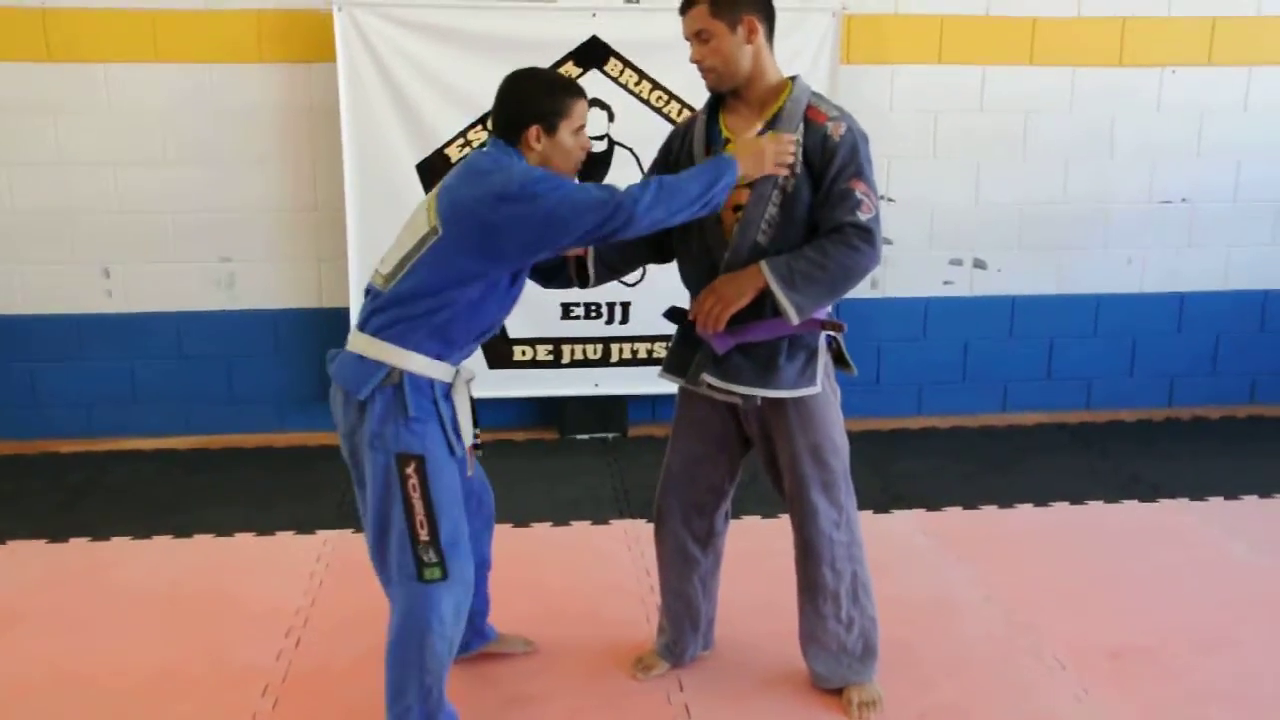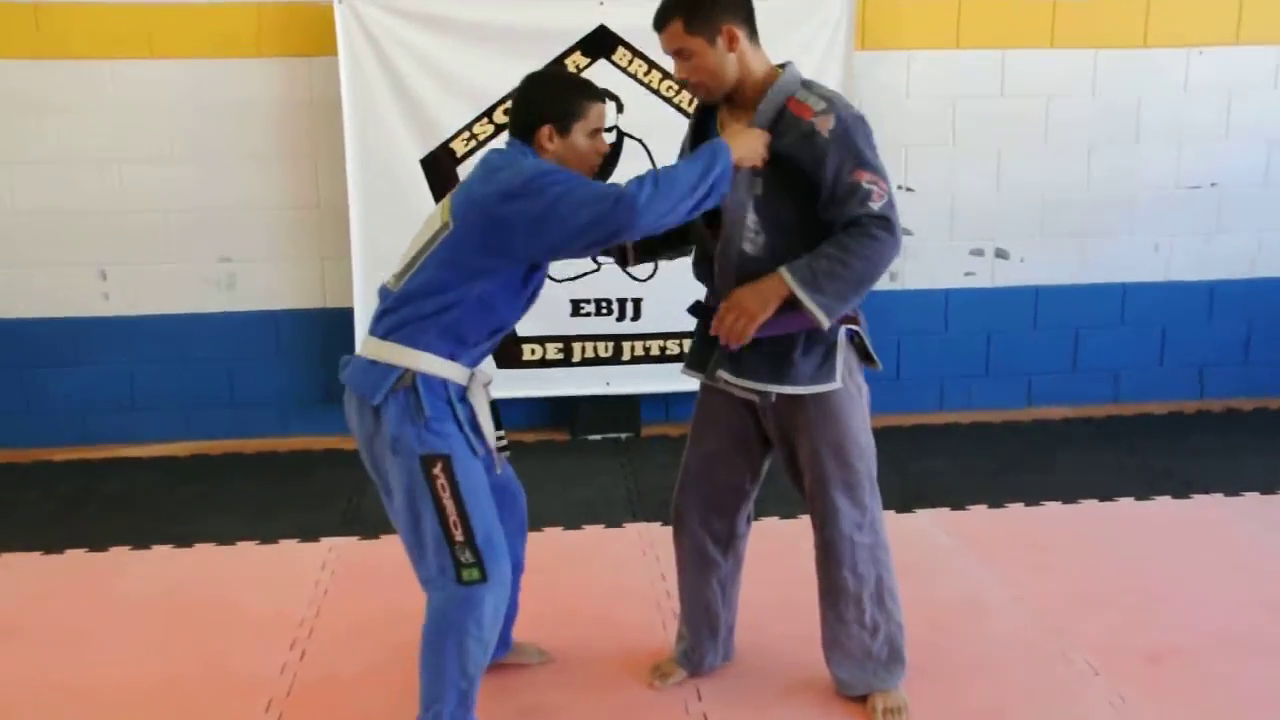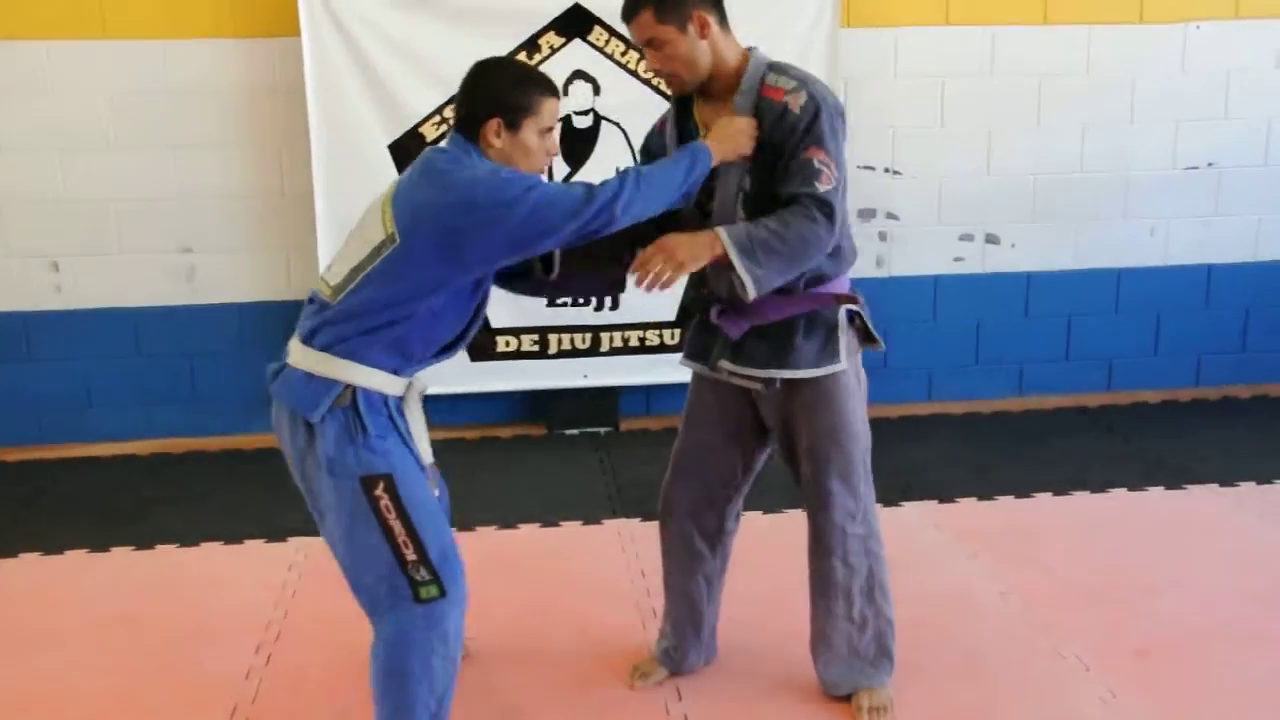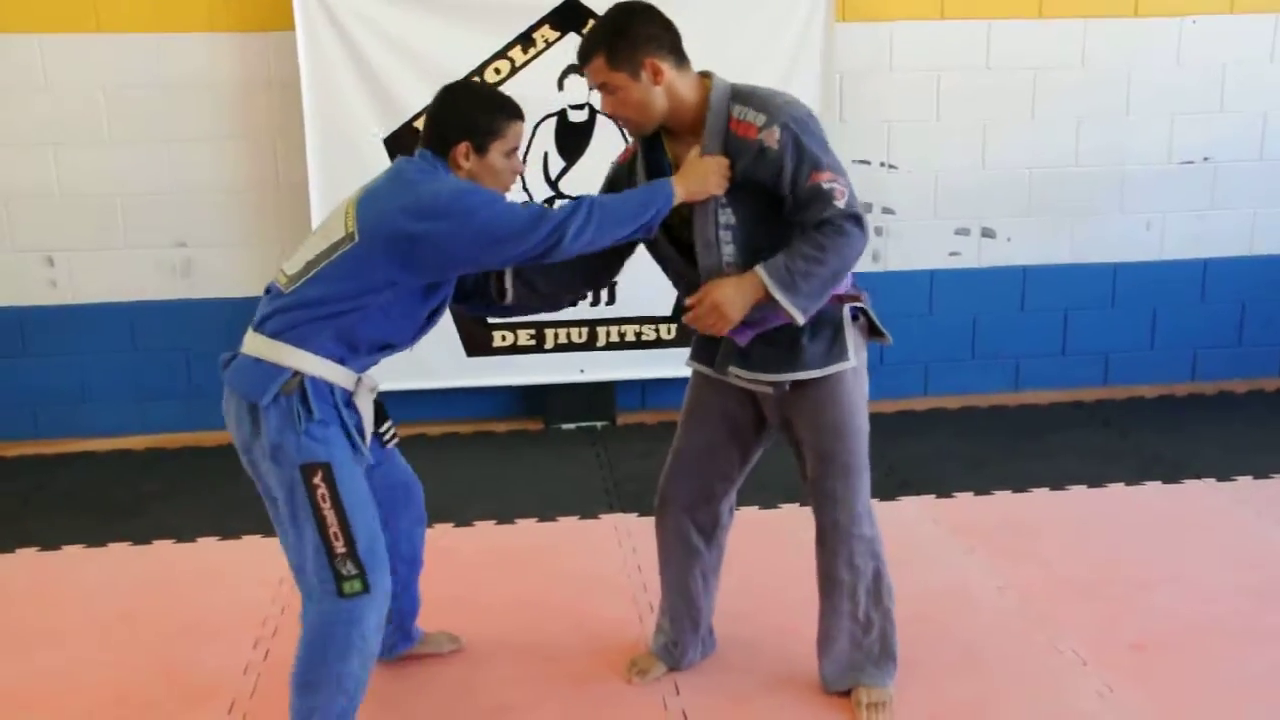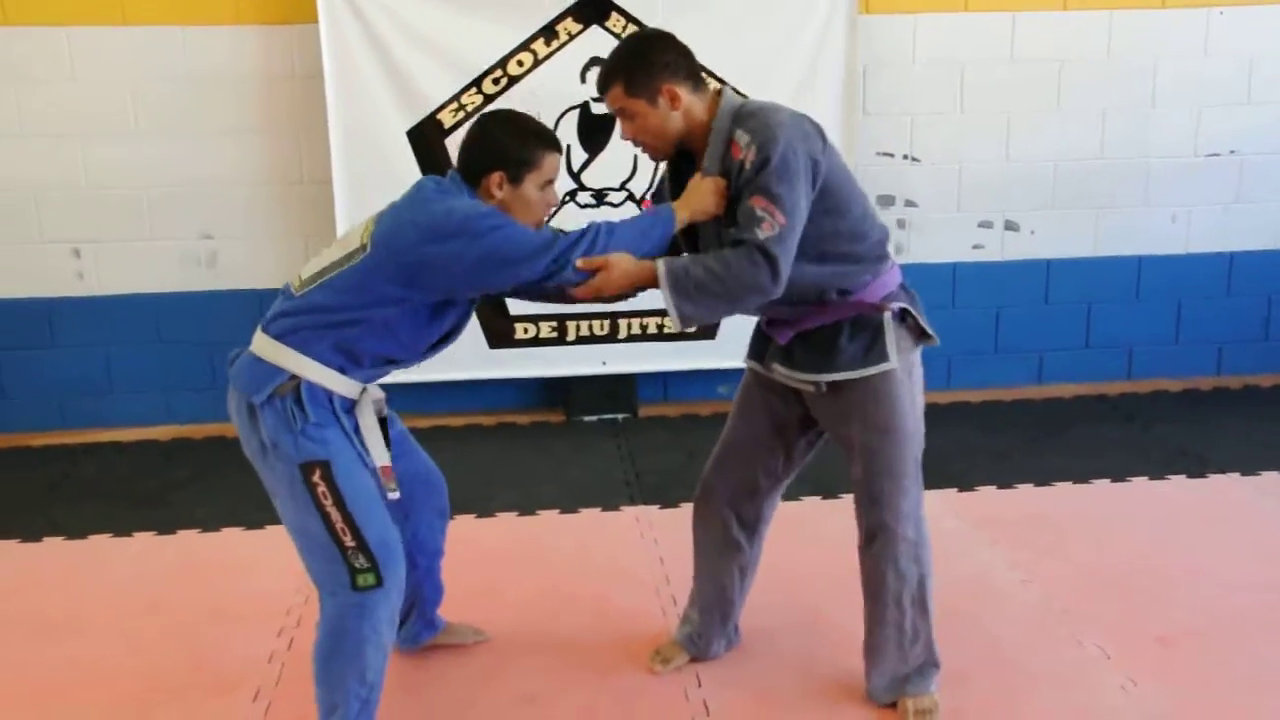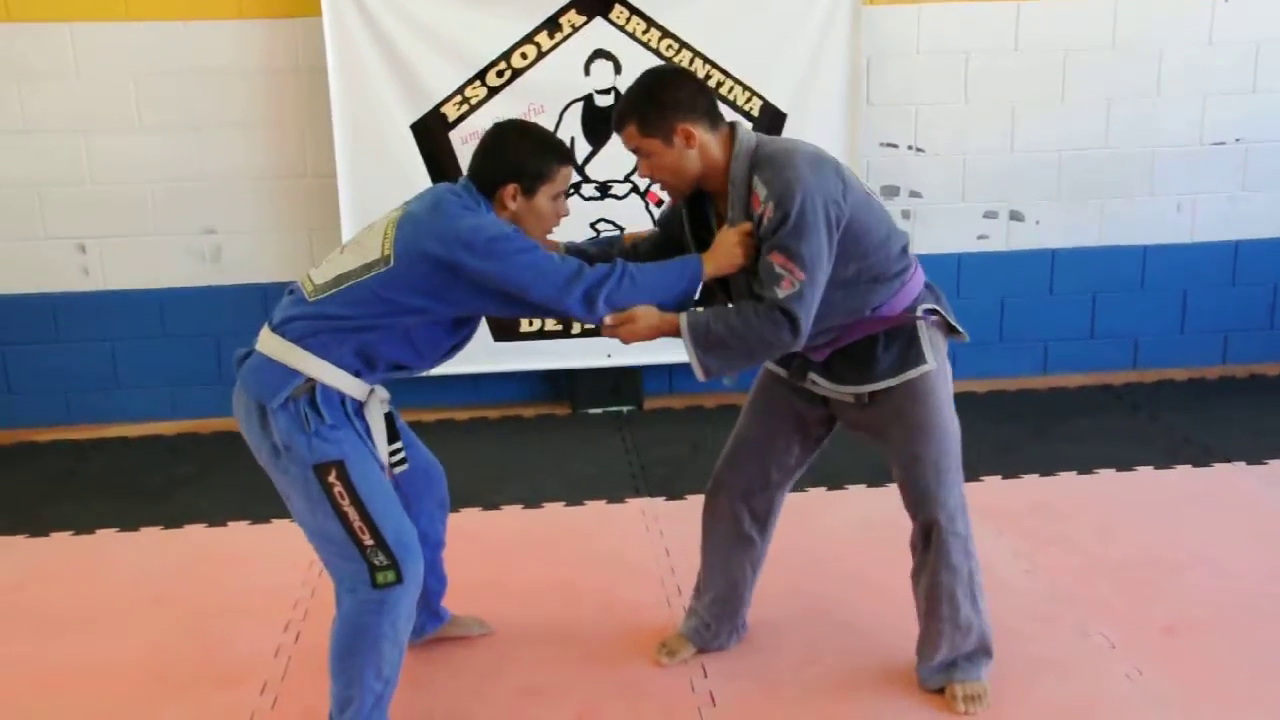
dt=0.4s
person 1, frame 1
left shoulder: (827, 129)
right shoulder: (693, 135)
left elbow: (857, 243)
right elbow: (648, 229)
left wrist: (756, 280)
right wrist: (576, 253)
left hip: (791, 359)
right hip: (709, 356)
left knee: (823, 517)
right knee: (684, 510)
left ankle: (845, 663)
right ankle: (684, 637)
person 1, frame 2
left shoulder: (823, 122)
right shoulder: (707, 125)
left elbow: (874, 233)
left wrist: (776, 288)
left hip: (811, 355)
right hip: (732, 353)
left knee: (845, 519)
right knee: (702, 510)
right ankle: (702, 646)
person 1, frame 3
left shoulder: (797, 103)
right shoulder: (673, 128)
left elbow: (814, 222)
left wrist: (710, 244)
left hip: (810, 339)
right hip: (727, 346)
left knee: (838, 511)
right knee: (691, 504)
right ankle: (685, 644)
person 1, frame 4
left shoulder: (773, 124)
right shoulder: (641, 160)
left elbow: (842, 228)
right elbow: (587, 259)
left wrist: (752, 287)
right wrist: (492, 276)
left hip: (814, 342)
right hip: (728, 351)
left knee: (843, 513)
right knee: (686, 500)
right ankle: (681, 640)
person 1, frame 5
left shoulder: (772, 139)
right shoulder: (690, 161)
left elbow: (758, 270)
left wrist: (646, 274)
left hip: (863, 343)
right hip: (787, 346)
left knee: (889, 514)
right knee: (728, 493)
right ankle: (706, 631)
person 1, frame 6
left shoulder: (793, 182)
right shoulder: (701, 193)
left elbow: (780, 320)
right elbow: (661, 255)
left wrist: (669, 326)
right wrist: (566, 259)
left hip: (894, 348)
right hip: (803, 356)
left knee: (936, 507)
right knee: (738, 489)
left ankle: (956, 660)
right ankle: (711, 623)
person 2, frame 1
left shoulder: (492, 177)
right shoulder: (509, 191)
right elbow: (622, 212)
right wrist: (736, 165)
left hip: (414, 383)
right hip: (394, 390)
left knee: (468, 510)
right knee: (435, 571)
left ankle: (468, 634)
person 2, frame 2
left shoulder: (510, 183)
right shoulder: (523, 186)
left elbow: (595, 219)
right elbow: (629, 210)
right wrist: (725, 154)
left hip: (428, 387)
right hip: (407, 395)
left knee: (500, 511)
right knee: (473, 572)
left ankle: (485, 642)
person 2, frame 3
left shoulder: (449, 179)
right shoulder: (475, 194)
left elbow: (530, 263)
right elbow: (601, 208)
right wrist: (709, 151)
left hip: (351, 394)
right hip: (341, 407)
left knee: (421, 509)
right knee: (429, 589)
left ankle: (419, 645)
person 2, frame 4
left shoulder: (415, 194)
right shoulder: (437, 204)
left elbow: (478, 287)
right elbow: (554, 232)
right wrist: (677, 190)
left hip: (313, 388)
right hip: (288, 396)
left knee: (397, 504)
right knee: (354, 580)
left ankle: (391, 637)
person 2, frame 5
left shoulder: (452, 213)
right shoulder: (453, 225)
left elbow: (543, 273)
right elbow: (565, 259)
right wrist: (678, 213)
left hip: (331, 389)
right hip: (291, 398)
left knee: (420, 496)
right knee: (371, 569)
left ankle: (416, 625)
person 2, frame 6
left shoulder: (453, 209)
right shoulder: (471, 239)
left elbow: (546, 271)
right elbow: (586, 292)
right wrist: (707, 265)
left hip: (323, 388)
right hip: (297, 399)
left knee: (420, 488)
right knee: (388, 565)
left ankle: (422, 618)
